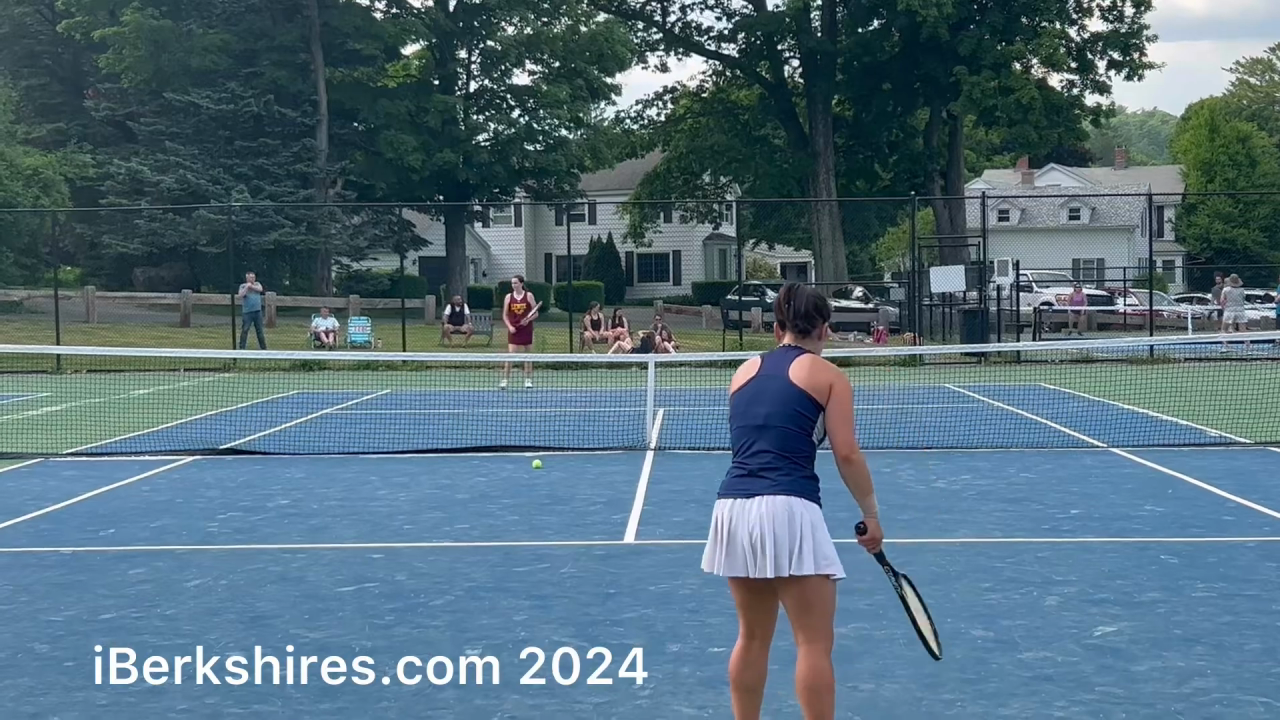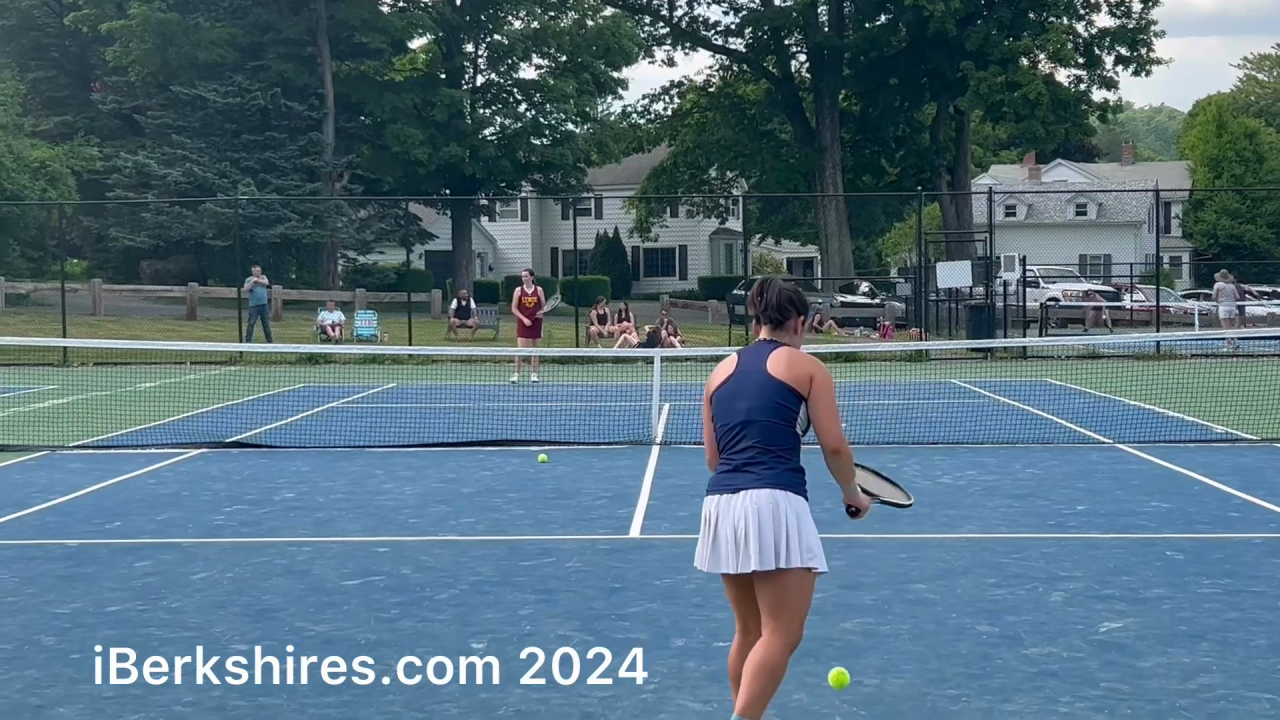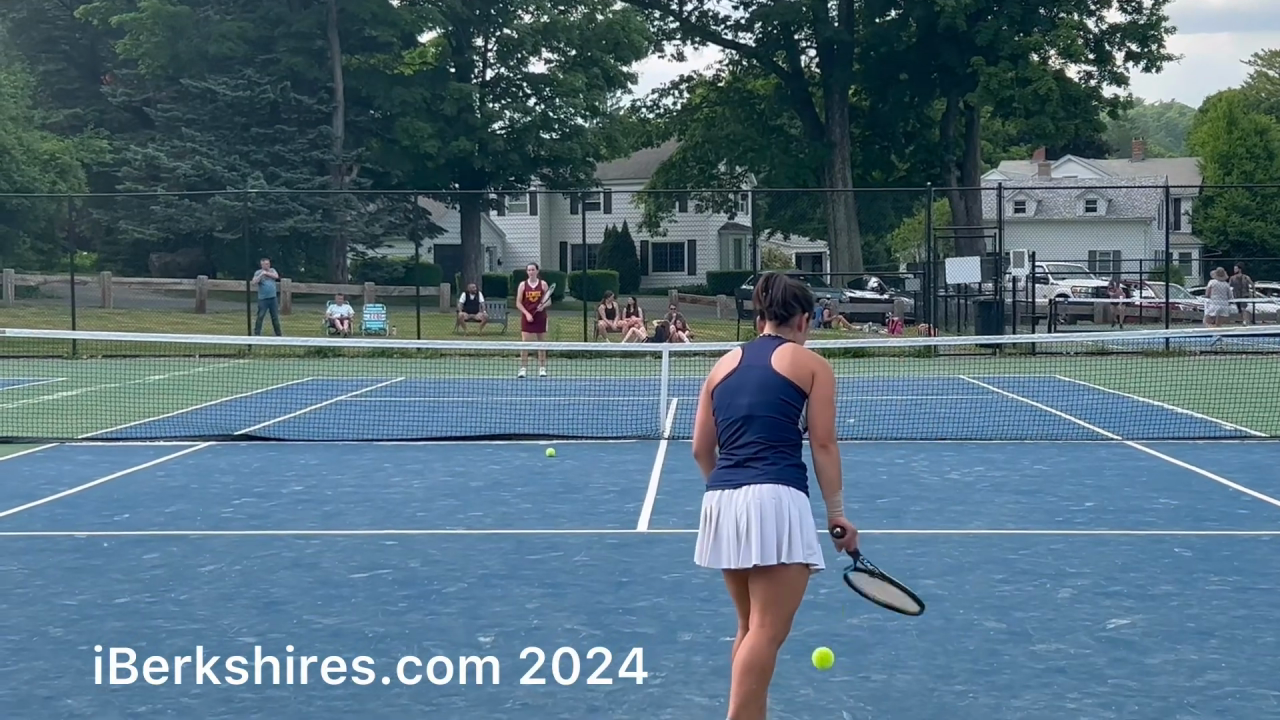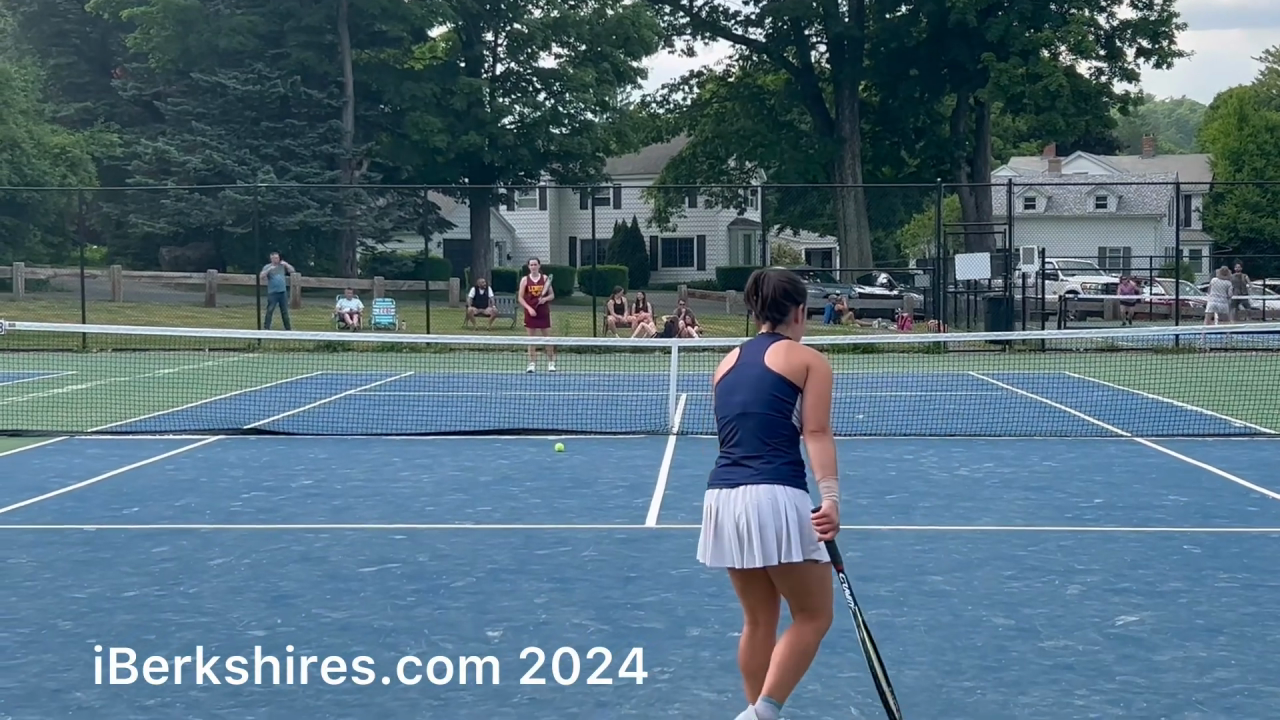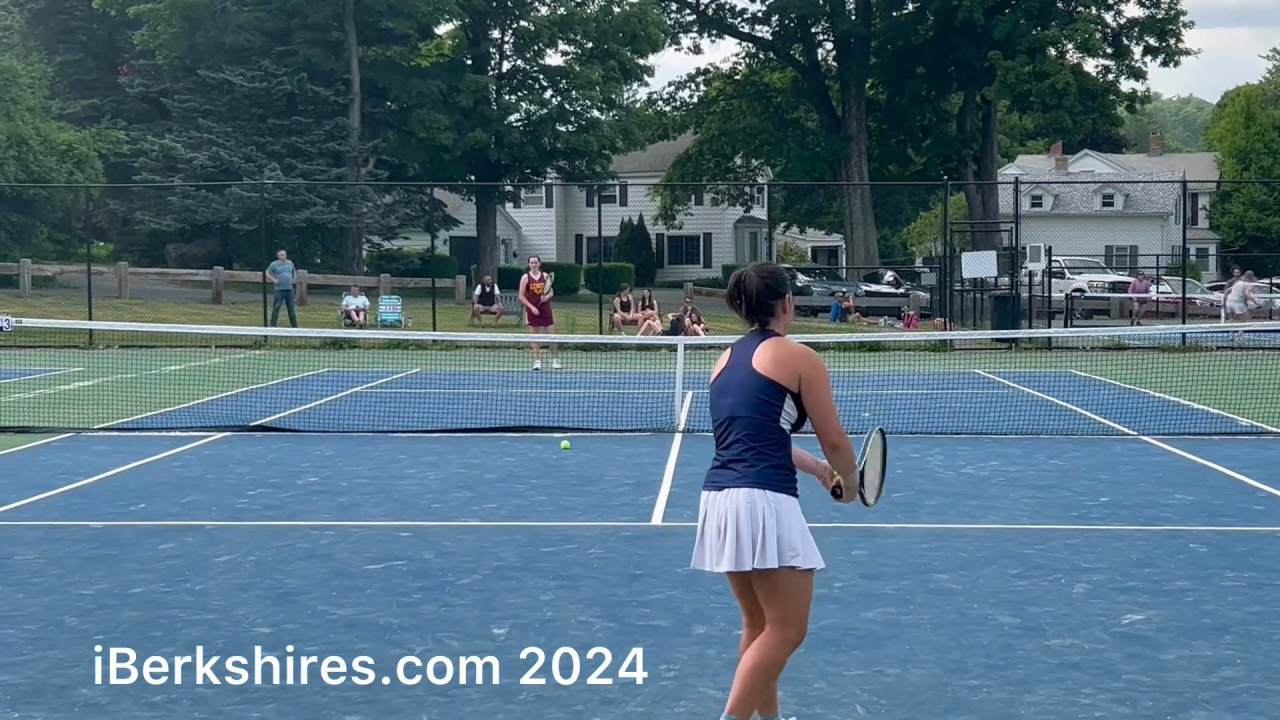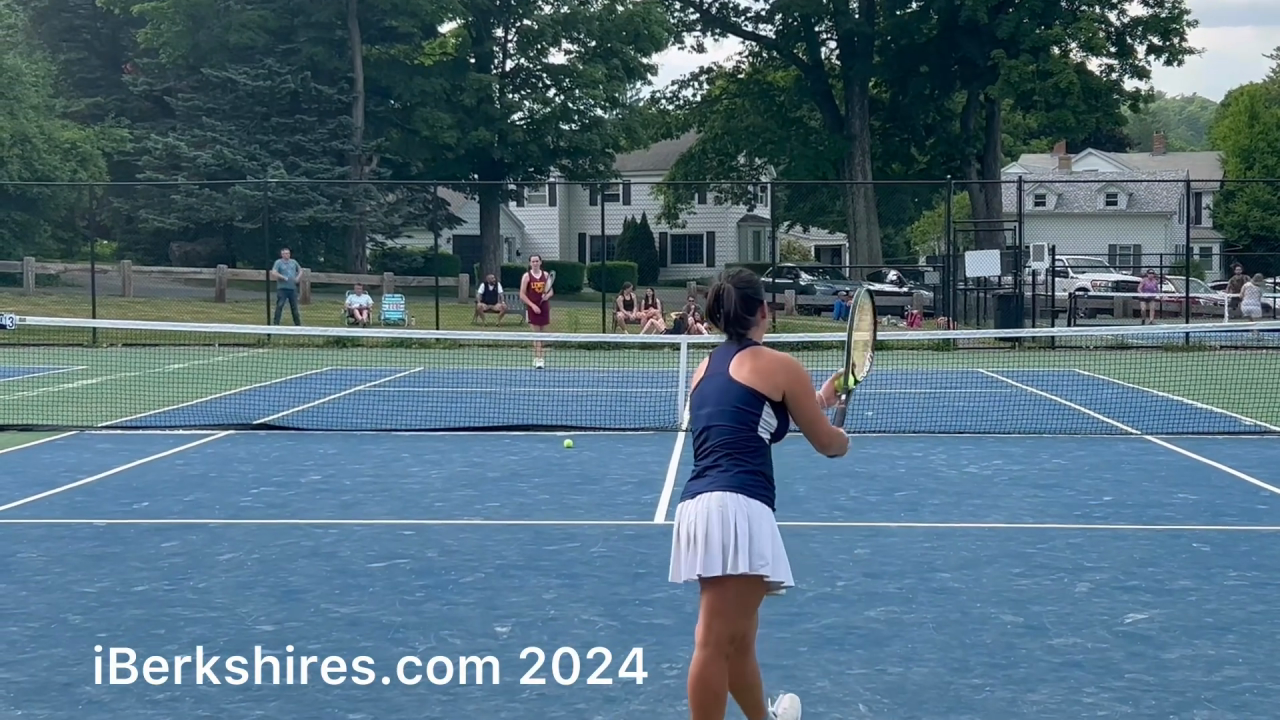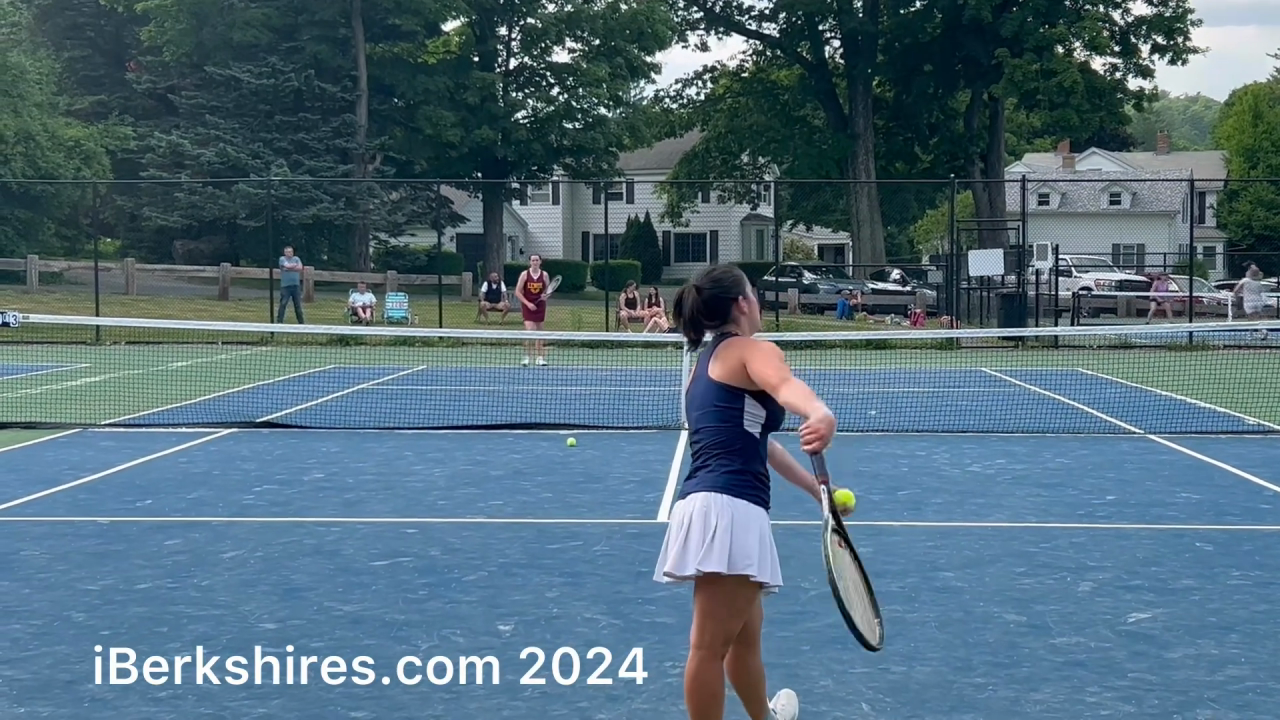
dt=0.4s
person 1, frame 1
left shoulder: (745, 371)
right shoulder: (828, 376)
right elbow: (847, 455)
right wrist: (872, 516)
left hip: (733, 508)
right hip: (787, 511)
left knee: (753, 638)
right knee: (815, 643)
person 1, frame 2
left shoulder: (721, 370)
right shoulder: (807, 367)
right elbow: (834, 446)
right wrist: (854, 494)
left hip: (720, 504)
right hip: (774, 504)
left knee: (748, 631)
right knee: (781, 634)
person 1, frame 3
left shoulder: (724, 364)
right shoulder: (811, 364)
left elbow: (701, 449)
right elbow: (823, 444)
right wrist: (836, 511)
left hip: (722, 501)
right hip: (775, 499)
left knee: (749, 627)
right knee: (767, 631)
person 1, frame 4
left shoulder: (728, 362)
right shoulder: (809, 359)
right elbow: (816, 433)
right wrist: (830, 498)
left hip: (723, 497)
right hip: (777, 498)
left knee: (758, 621)
right knee: (814, 617)
person 1, frame 5
left shoulder: (726, 359)
right shoulder: (799, 357)
right elbow: (833, 439)
left wrist: (814, 468)
right wrist: (850, 481)
left hip: (719, 498)
right hip: (763, 503)
left knee: (759, 625)
right knee: (785, 631)
person 1, frame 6
left shoulder: (706, 368)
right shoulder: (779, 365)
right elbow: (826, 442)
left wrist: (817, 400)
right wrist: (843, 439)
left hip: (697, 507)
right hip: (736, 509)
left knee: (738, 639)
right knee: (715, 644)
person 1, frame 7
left shoulder: (709, 363)
right shoulder: (749, 350)
right elbow: (788, 386)
left wrist: (813, 484)
right wrist: (820, 415)
left hip: (706, 505)
right hip: (729, 509)
left knee: (745, 633)
right knee: (711, 645)
